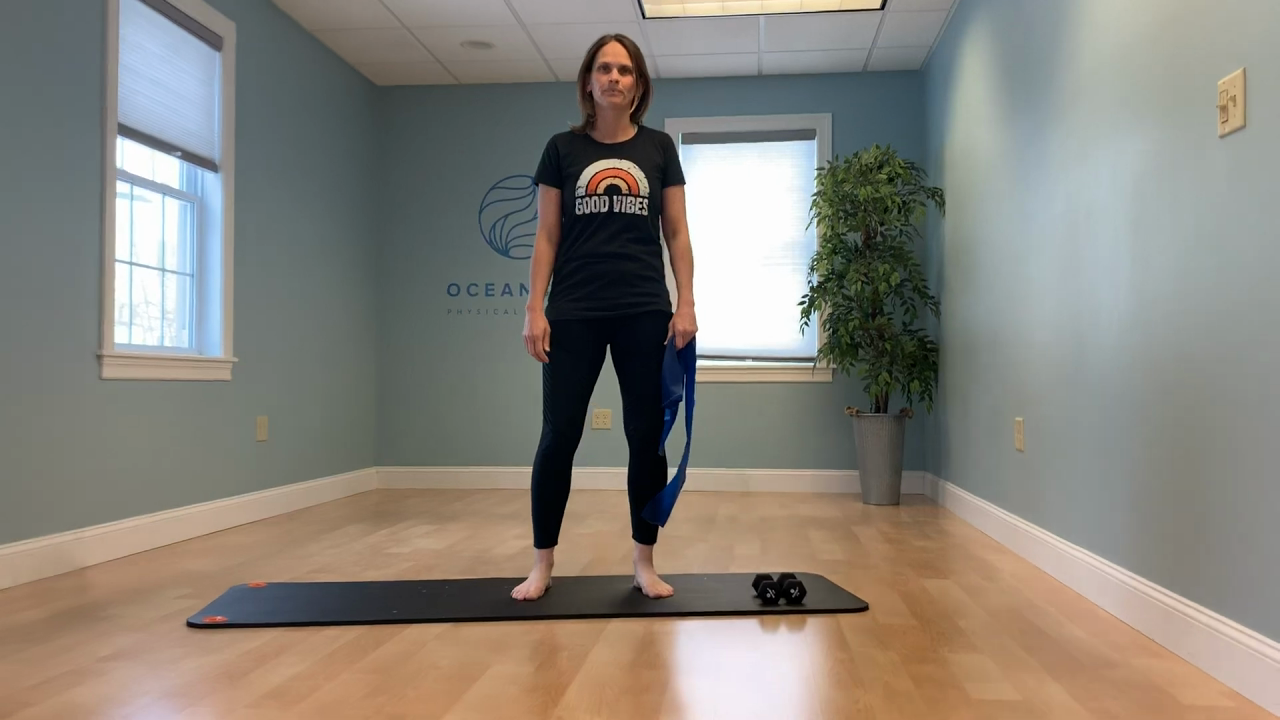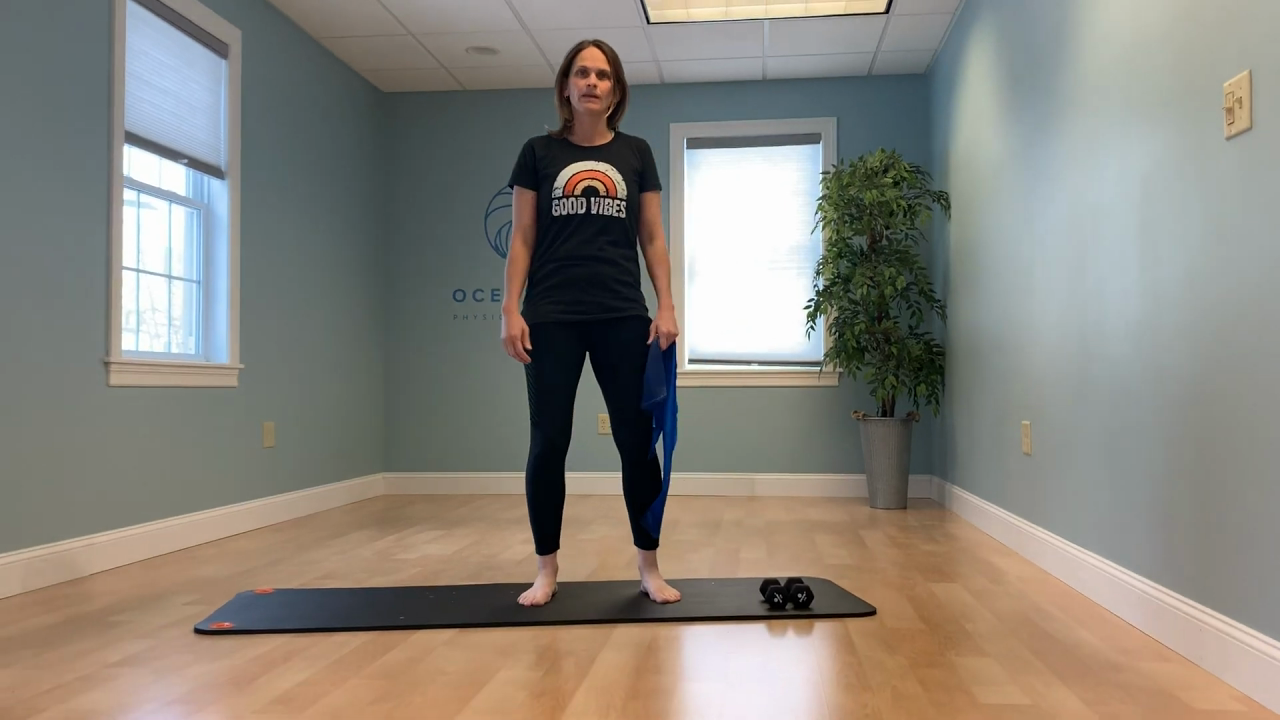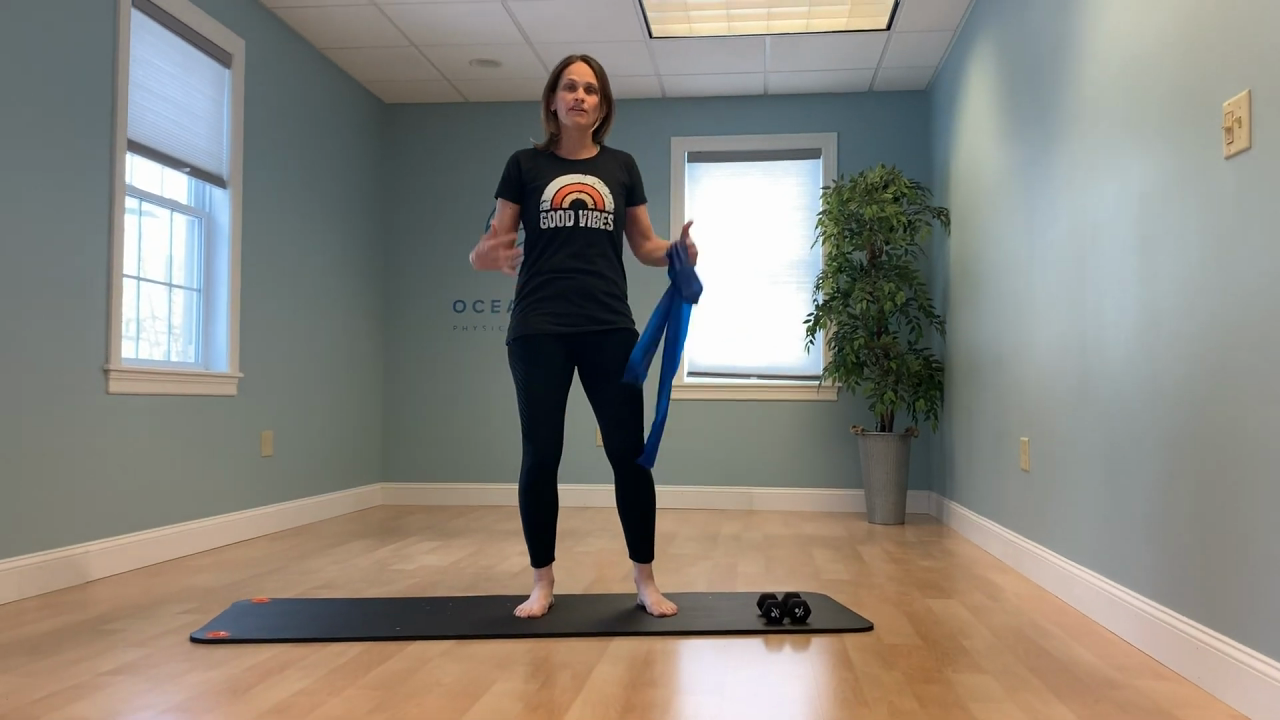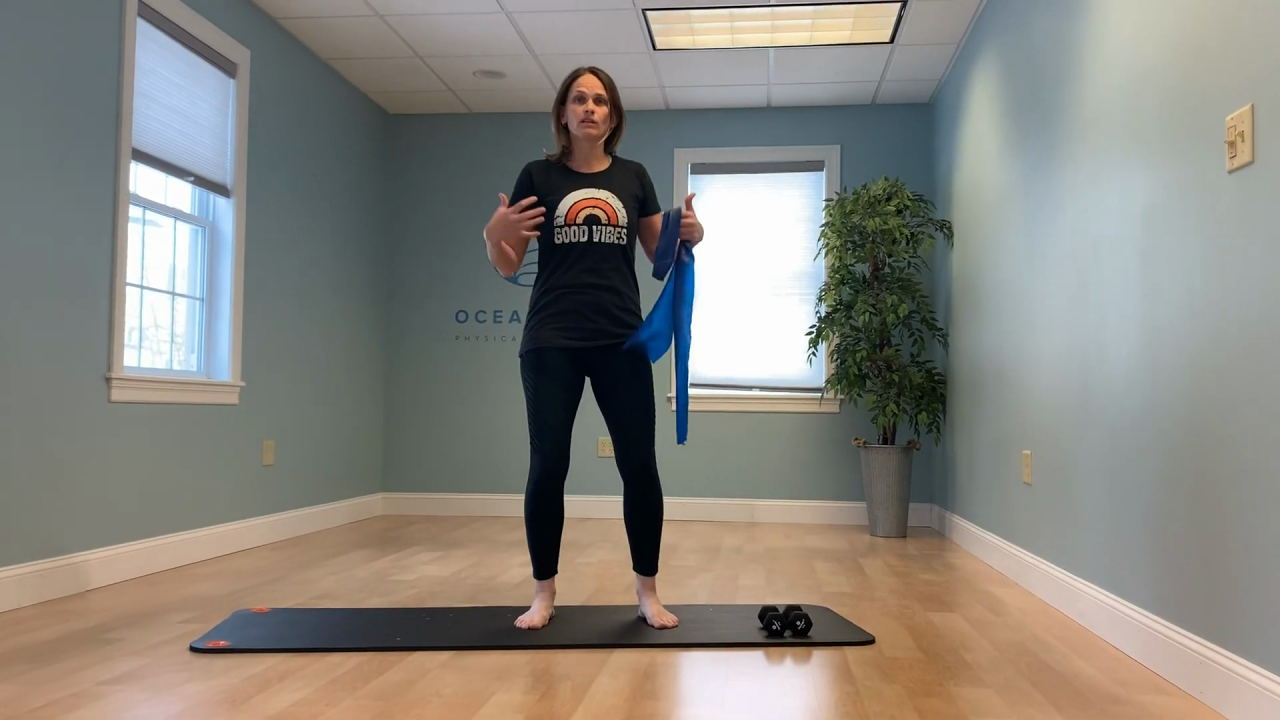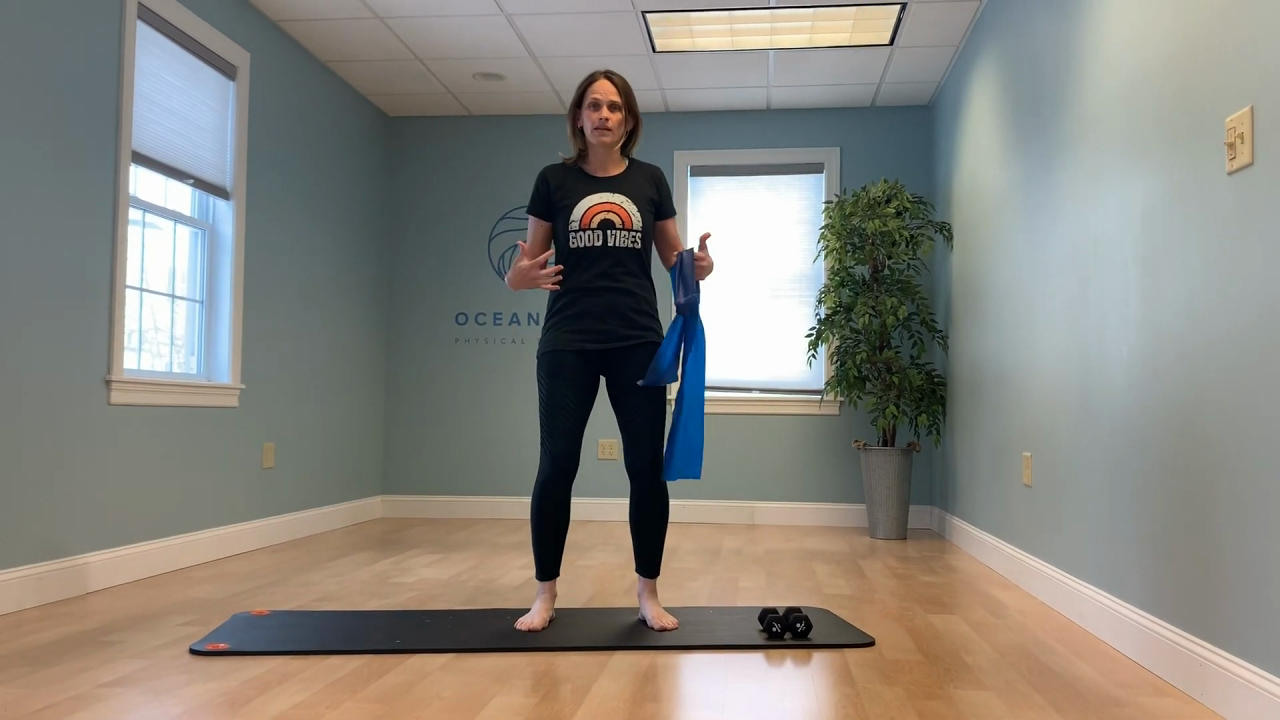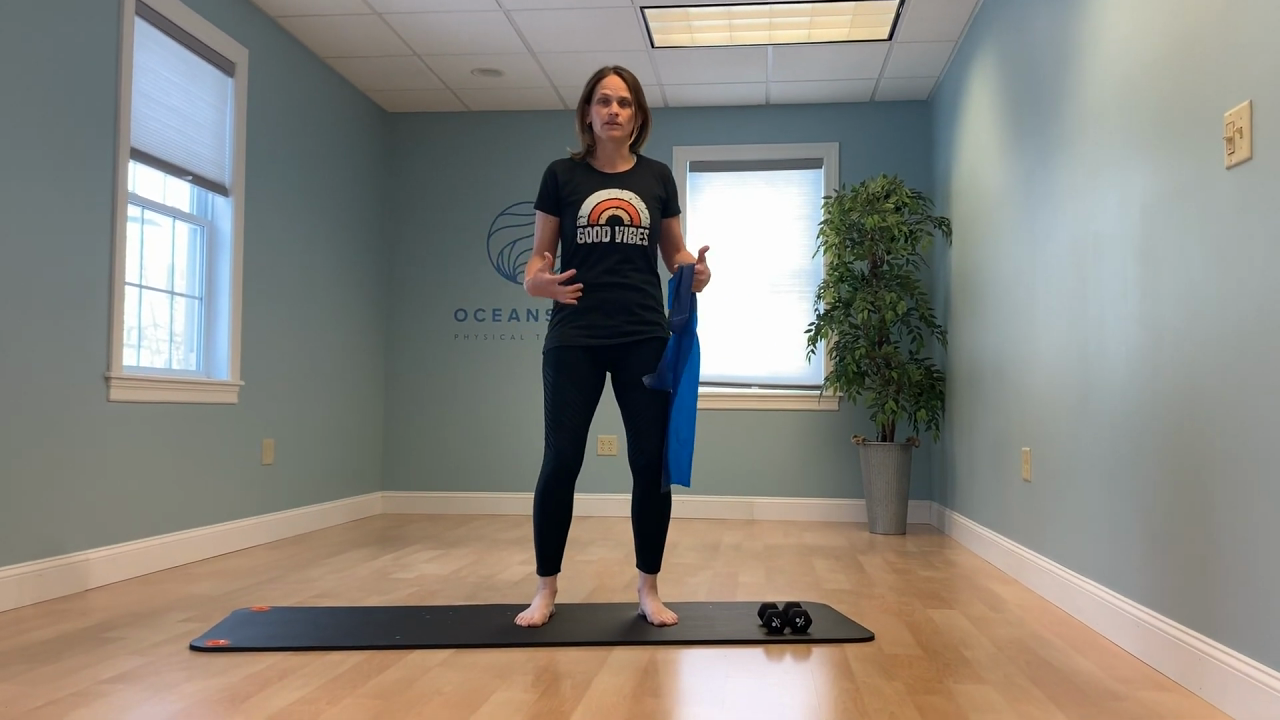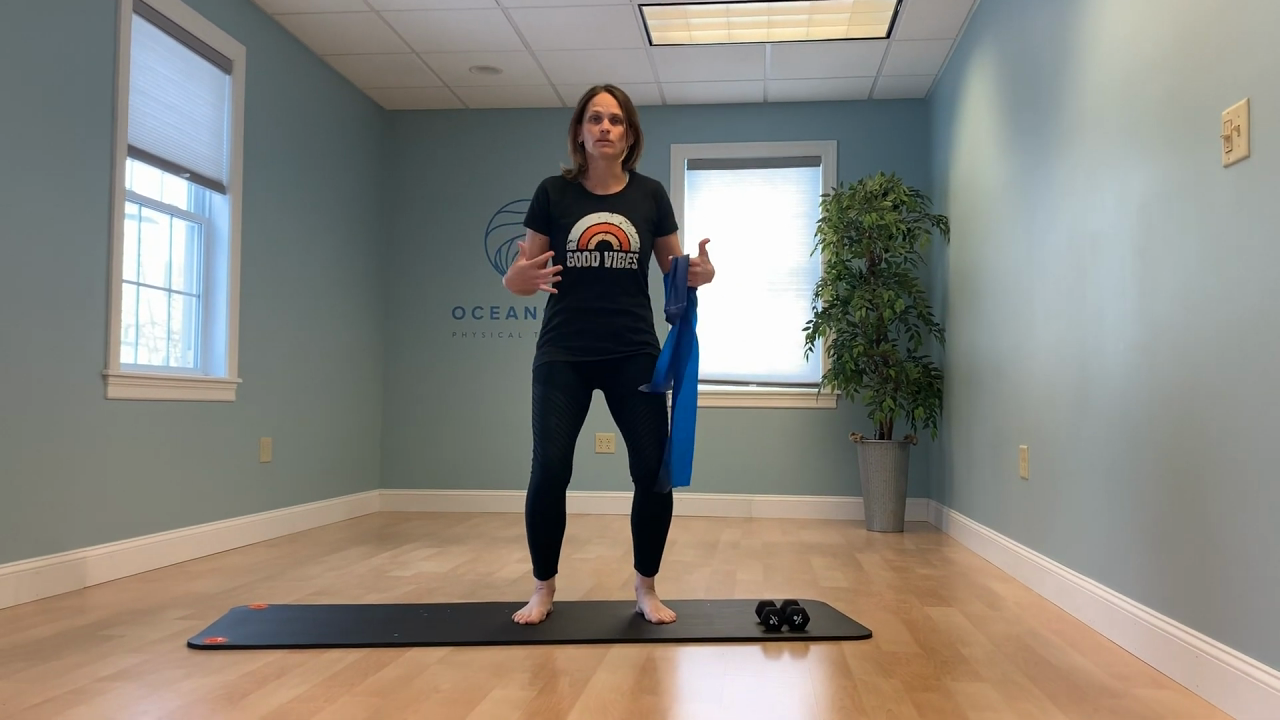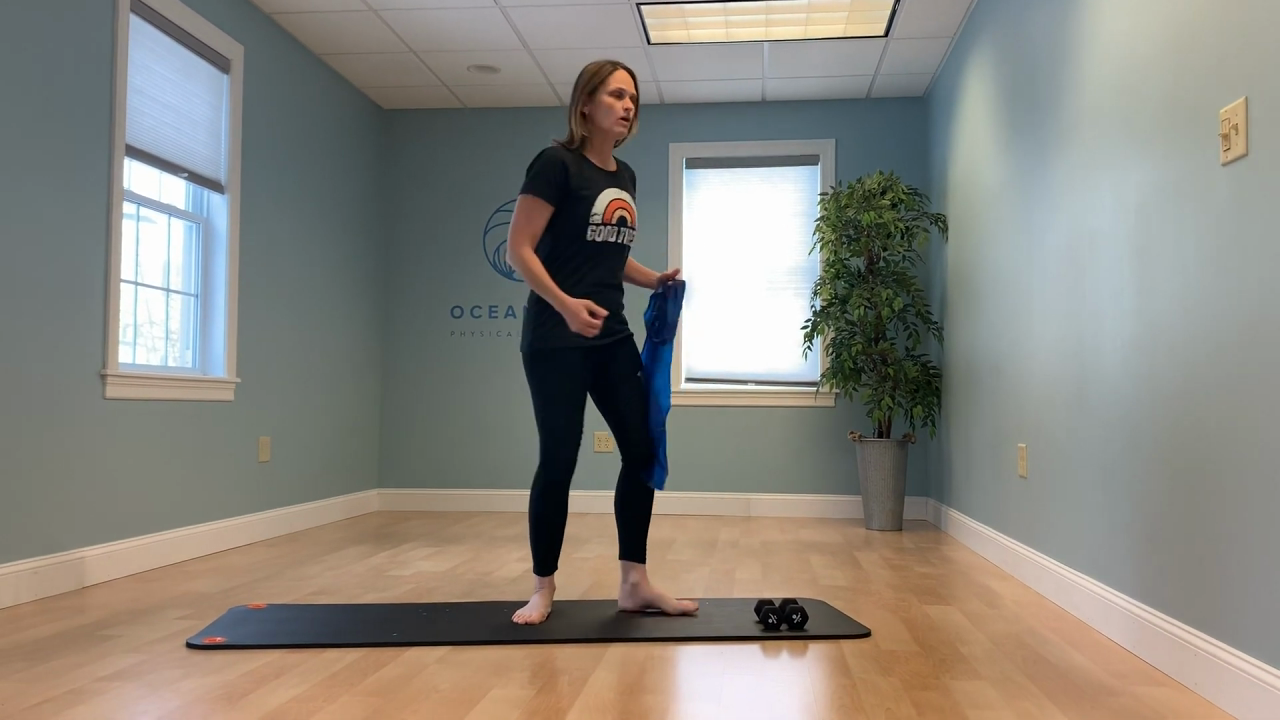
dt=0.5s
person 1, frame 1
left shoulder: (659, 147)
right shoulder: (562, 149)
left elbow: (676, 233)
right elbow: (547, 236)
left wrist: (685, 304)
right wrist: (535, 309)
left hip: (643, 313)
right hip: (573, 313)
left knee: (646, 437)
right knee: (558, 436)
left ankle: (644, 563)
right ankle: (542, 564)
person 1, frame 2
left shoulder: (636, 153)
right shoulder: (539, 152)
left elbow: (652, 238)
right elbow: (522, 238)
left wrist: (667, 307)
right wrist: (510, 309)
left hip: (623, 316)
right hip: (551, 317)
left knee: (637, 439)
right knee: (548, 443)
left ankle: (649, 567)
right ankle: (546, 570)
person 1, frame 3
left shoulder: (621, 166)
right shoulder: (525, 164)
left elbow: (645, 245)
right elbow: (496, 244)
left wrist: (677, 251)
right wrist: (482, 254)
left hip: (610, 327)
right hip: (538, 328)
left knee: (629, 451)
right knee: (540, 454)
left ankle: (645, 581)
right ankle: (542, 582)
person 1, frame 4
left shoulder: (634, 177)
right shoulder: (538, 176)
left elbow: (660, 253)
right elbow: (508, 260)
left wrist: (687, 236)
right wrist: (495, 235)
left hip: (621, 339)
right hip: (551, 340)
left knee: (639, 464)
right knee: (548, 466)
left ankle: (648, 592)
right ankle: (543, 593)
person 1, frame 5
left shoulder: (650, 180)
right shoulder: (554, 180)
left elbow: (672, 255)
right elbow: (531, 258)
left wrist: (698, 265)
right wrist: (521, 275)
left hip: (637, 342)
right hip: (567, 343)
left knee: (647, 467)
right knee: (557, 465)
left ankle: (648, 595)
right ankle: (545, 595)
person 1, frame 6
left shoulder: (658, 177)
right shoulder: (562, 175)
left elbow: (674, 252)
right elbow: (539, 254)
left wrist: (696, 270)
right wrist: (535, 281)
left hip: (644, 338)
right hip: (574, 337)
left knee: (652, 461)
right knee: (561, 460)
left ankle: (649, 590)
right ankle: (545, 590)
person 1, frame 7
left shoulder: (650, 194)
right shoulder: (553, 193)
left elbow: (673, 267)
right elbow: (523, 277)
left wrist: (700, 273)
right wrist: (518, 278)
left hip: (634, 353)
right hip: (562, 354)
left knee: (654, 472)
right knee: (549, 470)
left ankle: (646, 589)
right ankle: (543, 589)
person 1, frame 8
left shoulder: (624, 175)
right shoulder: (555, 163)
right elbow: (519, 249)
left wrist: (655, 279)
right wrist: (563, 304)
left hip: (611, 337)
right hip: (555, 338)
left knee: (642, 450)
right knee: (559, 457)
left ankle: (635, 583)
right ankle: (543, 589)
